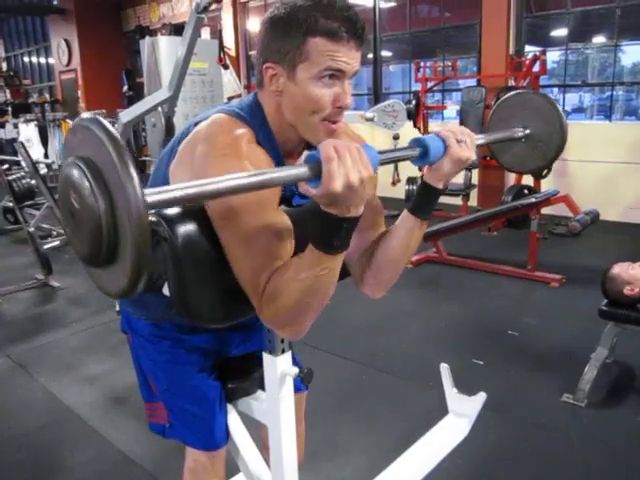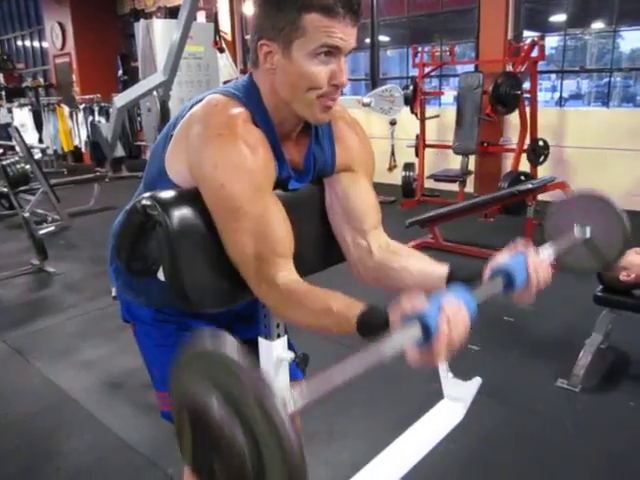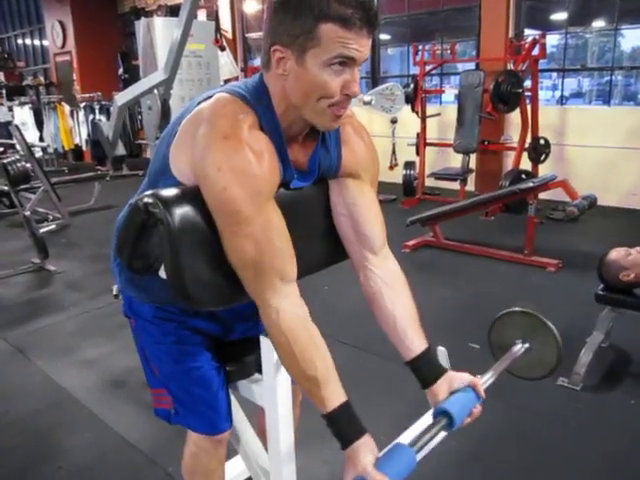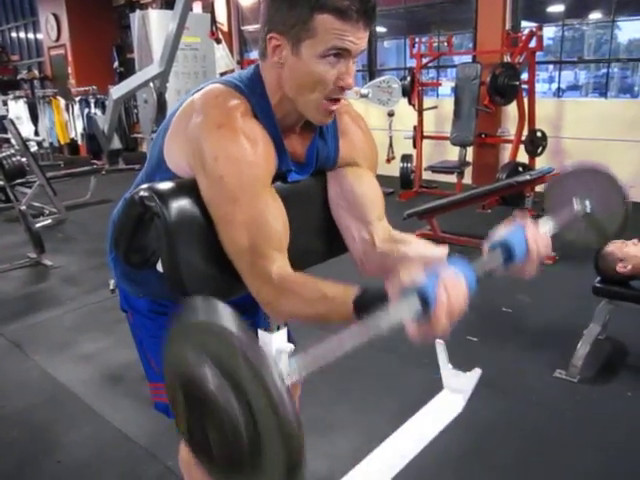
dt=0.7s
person 1, frame 1
left shoulder: (340, 147)
right shoulder: (232, 150)
left elbow: (371, 279)
right elbow: (287, 317)
left wrist: (431, 189)
right wrist: (339, 218)
left hip: (240, 294)
right hip: (166, 308)
left knee: (287, 398)
right knee: (208, 441)
person 1, frame 2
left shoulder: (341, 134)
right shoulder: (228, 137)
left elbow: (369, 252)
right elbow: (277, 286)
left wrist: (474, 277)
right wrist: (388, 323)
left hip: (237, 281)
person 1, frame 3
left shoulder: (348, 141)
right shoulder: (234, 141)
left elbow: (376, 261)
right elbow: (279, 298)
left wrist: (432, 375)
right wrist: (352, 437)
left hip: (239, 277)
right hip: (164, 285)
left knee: (285, 382)
right knee: (211, 426)
person 1, frame 4
left shoulder: (344, 129)
right shoulder: (228, 128)
left elbow: (373, 243)
right elbow: (271, 282)
right wrist: (386, 304)
left hip: (238, 270)
right hip: (163, 281)
